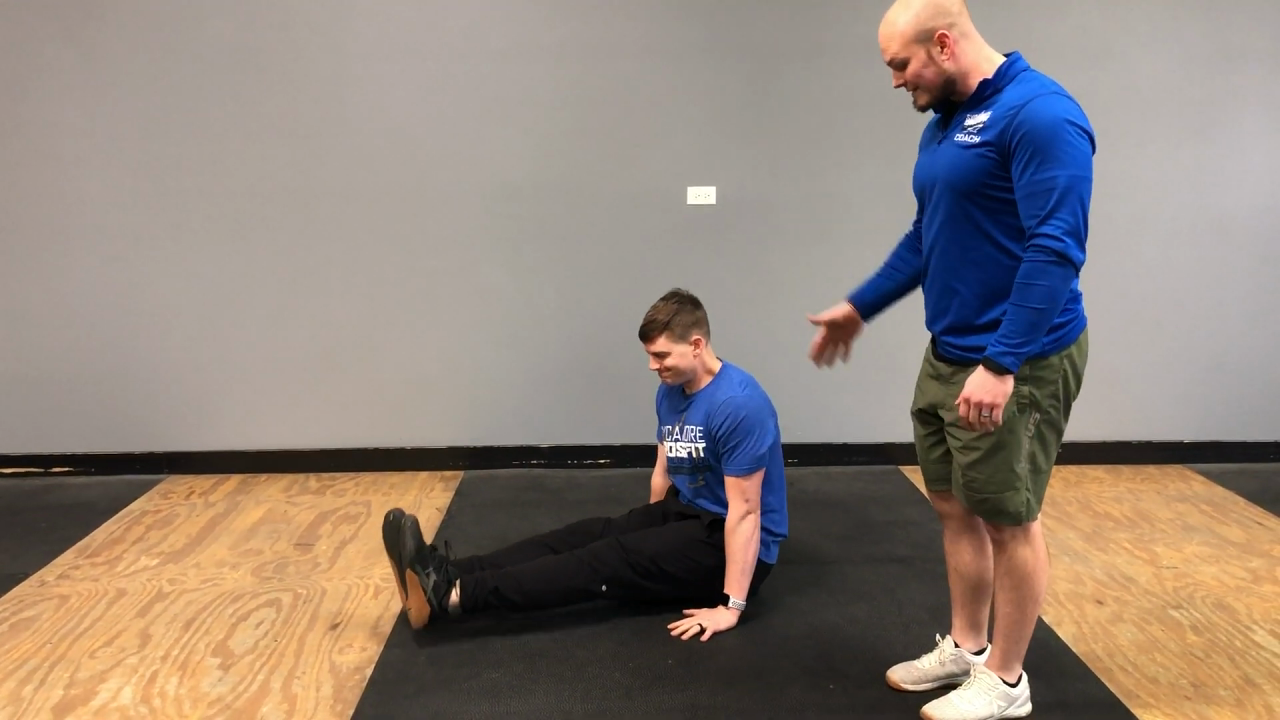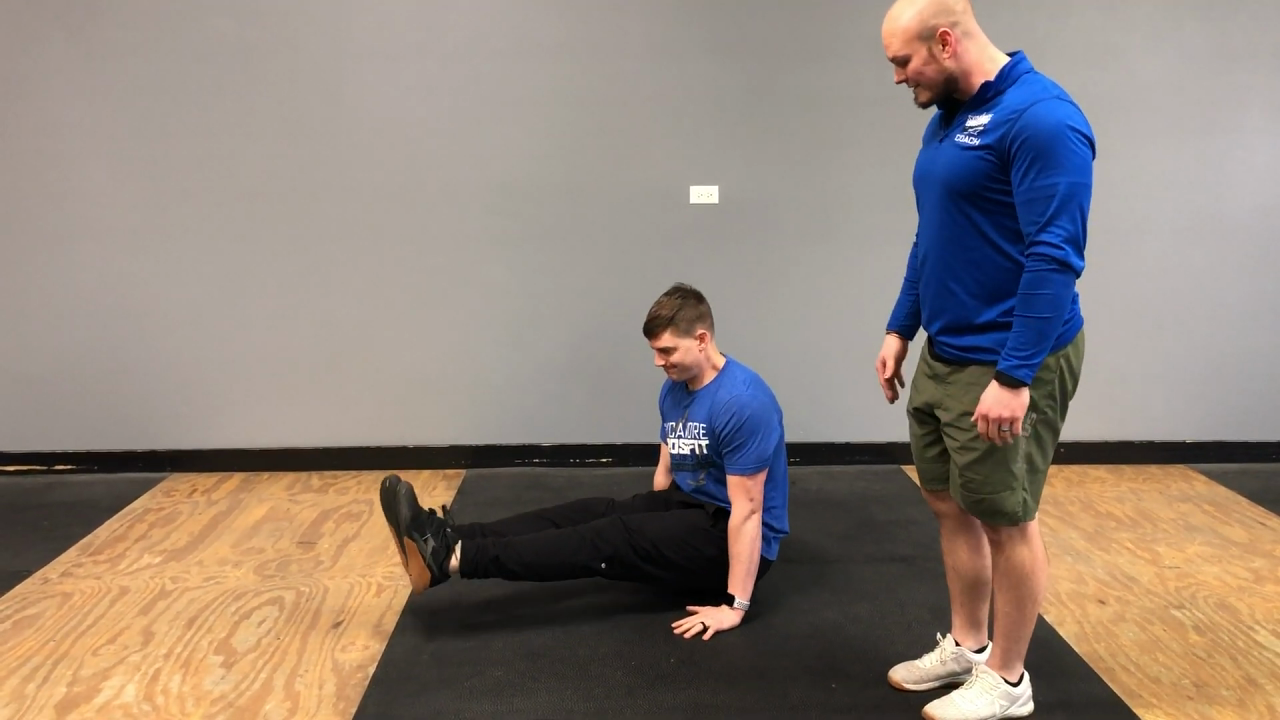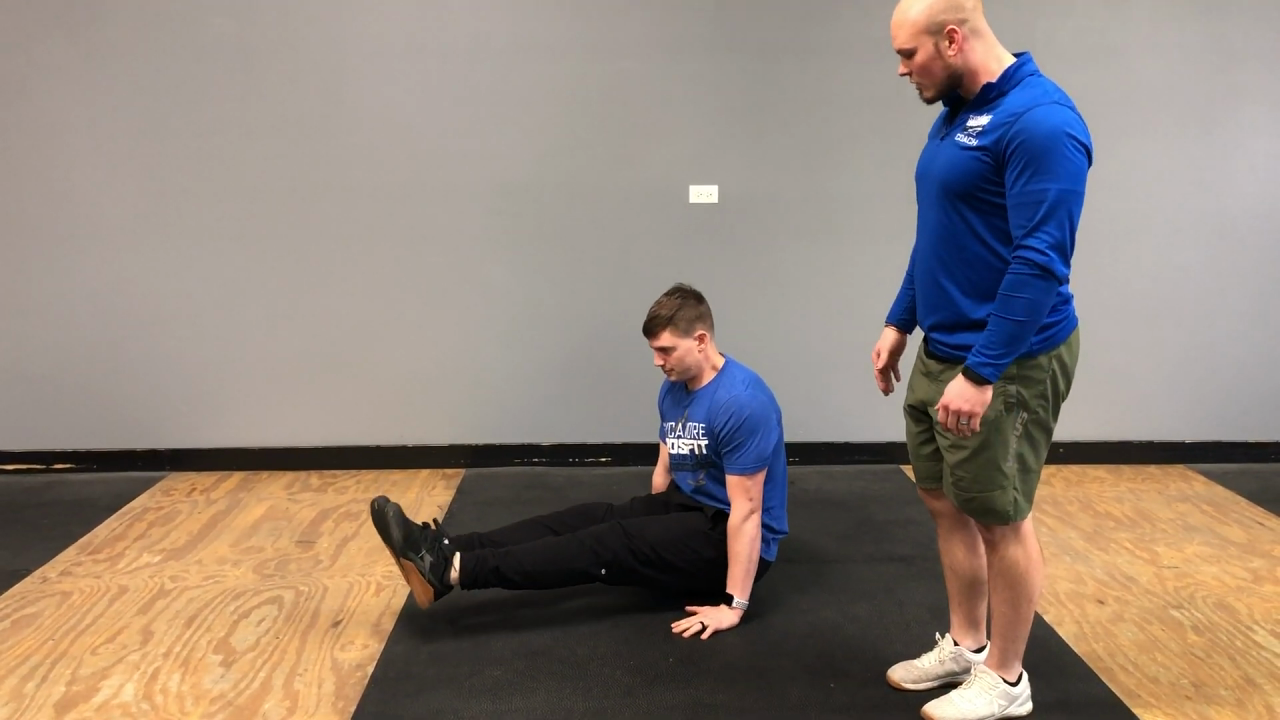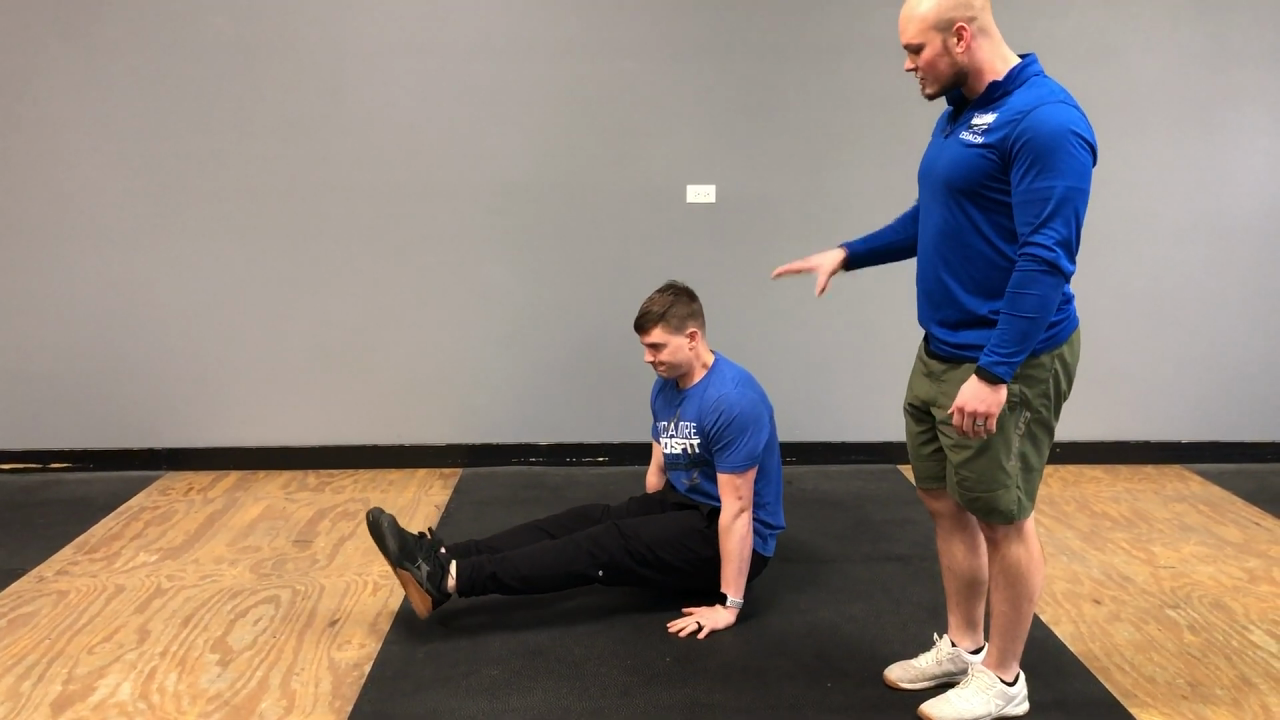
dt=0.4s
person 1, frame 1
left shoulder: (1040, 115)
right shoulder: (944, 121)
left elbow: (1056, 250)
left wrist: (1001, 364)
right wrist: (859, 305)
left hip: (1016, 364)
right hip: (947, 354)
left knee: (1008, 519)
right knee: (954, 507)
right ankle: (965, 647)
person 1, frame 2
left shoulder: (1041, 118)
right shoulder: (946, 119)
left elbow: (1056, 257)
left wrist: (1013, 376)
right wrist: (899, 329)
left hip: (1009, 365)
right hip: (943, 355)
left knee: (1006, 519)
right knee: (949, 504)
right ankle: (966, 645)
person 1, frame 3
left shoulder: (1040, 122)
right shoulder: (955, 114)
left elbow: (1040, 262)
left wrist: (981, 372)
right wrist: (899, 321)
left hip: (1006, 363)
right hip: (941, 351)
left knee: (1000, 518)
right knee: (945, 503)
right ankle: (964, 644)
person 1, frame 4
left shoulder: (1045, 121)
right shoulder: (959, 115)
left elbow: (1046, 259)
left wrist: (995, 372)
right wrist: (847, 252)
left hip: (1006, 362)
right hip: (939, 352)
left knee: (1002, 518)
right knee: (946, 504)
right ankle: (962, 645)
person 2, frame 1
left shoulder: (738, 404)
right shoulder: (671, 392)
left elbow: (744, 510)
right elbow: (663, 472)
left wrist: (731, 607)
right wrist: (653, 534)
left hip: (738, 547)
right hip: (690, 515)
left knee: (612, 559)
right knee: (593, 534)
left ankle: (450, 594)
right ankle: (448, 576)
person 2, frame 2
left shoulder: (742, 403)
right shoulder: (675, 389)
left elbow: (747, 510)
right elbow: (667, 469)
left wrist: (735, 606)
right wrist: (654, 530)
left hip: (730, 538)
right hip: (692, 507)
left knee: (612, 538)
right knee: (591, 513)
left ankle: (451, 557)
right ankle: (448, 543)
person 2, frame 3
left shoulder: (741, 403)
right shoulder: (674, 389)
left elbow: (746, 510)
left wrist: (734, 605)
right wrist: (652, 528)
left hip: (728, 538)
right hip: (689, 507)
left knee: (611, 544)
right knee: (591, 518)
left ankle: (452, 570)
right ankle: (447, 555)
person 2, frame 4
left shoulder: (732, 401)
right shoulder: (667, 388)
left elbow: (737, 508)
right elbow: (659, 469)
left wrist: (729, 605)
right wrist: (648, 528)
left hip: (737, 539)
right hip: (686, 507)
left knee: (608, 544)
right knee: (589, 519)
left ankle: (449, 578)
right ankle: (444, 562)
